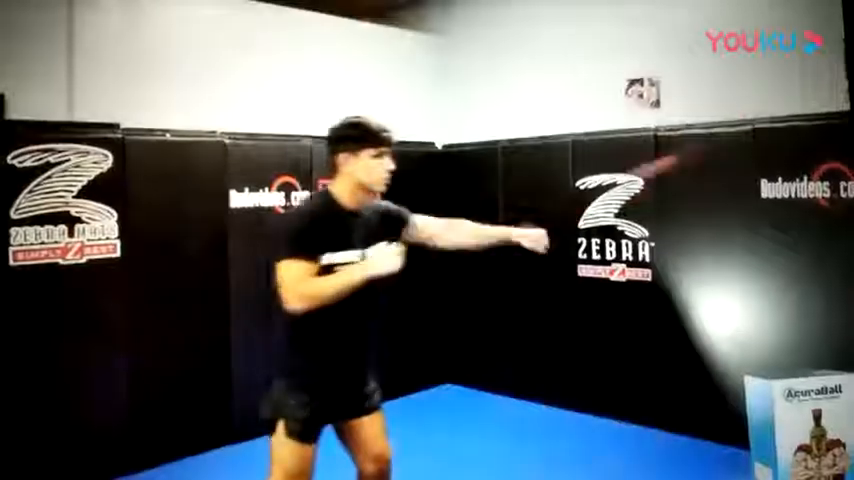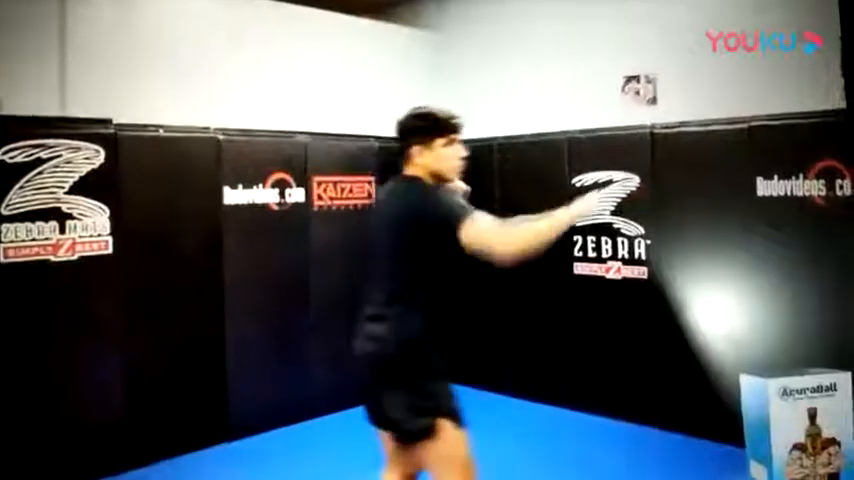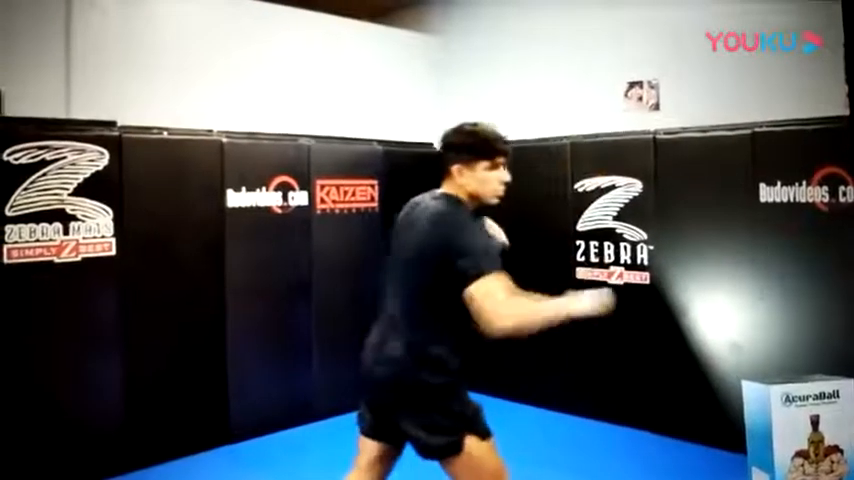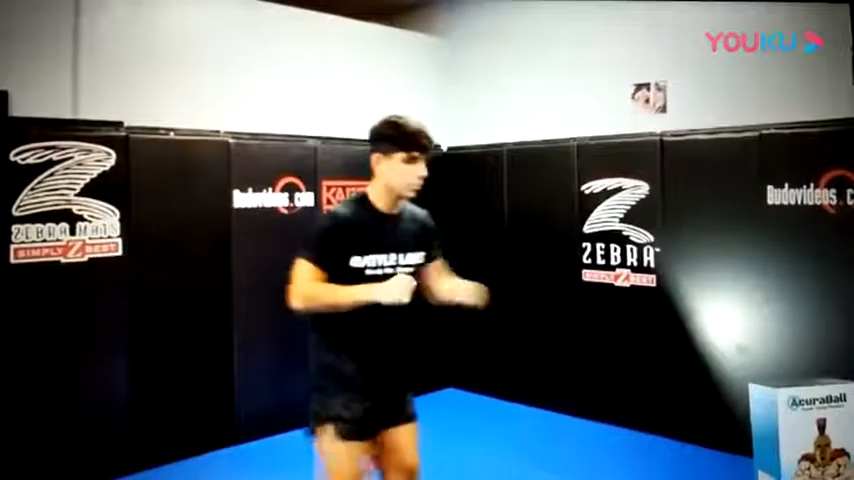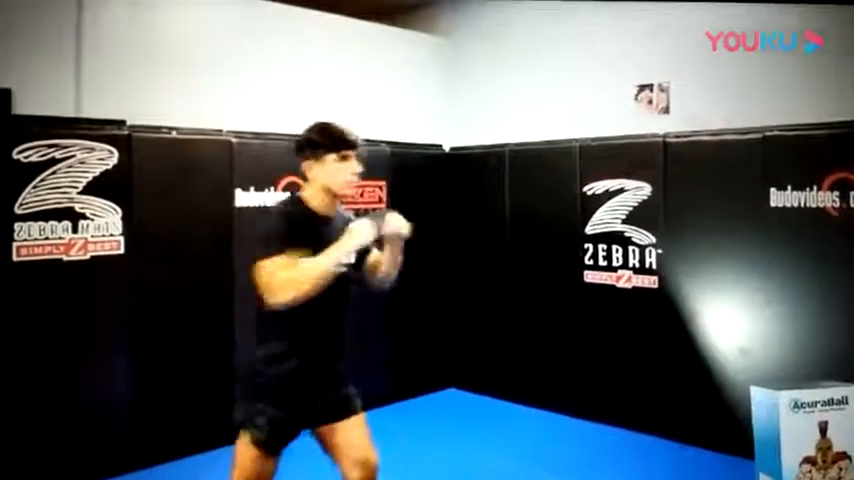
dt=1s
person 1, frame 1
left shoulder: (381, 216)
right shoulder: (304, 220)
left elbow: (445, 232)
right elbow: (296, 297)
left wrist: (510, 233)
right wrist: (367, 268)
left hip: (355, 368)
right hip: (304, 372)
person 1, frame 2
left shoulder: (392, 198)
right shoulder: (429, 202)
right elbow: (505, 245)
right wrist: (575, 211)
left hip: (380, 347)
right hip: (407, 357)
person 1, frame 3
left shoulder: (417, 210)
right shoulder: (464, 234)
right elbow: (503, 316)
right wrist: (573, 305)
left hip: (382, 365)
right hip: (424, 378)
person 1, frame 4
left shoulder: (419, 223)
right shoulder: (340, 222)
left elbow: (438, 284)
right elbow: (301, 296)
left wrist: (463, 290)
right wrist: (377, 293)
left hip: (391, 370)
right hip: (341, 369)
person 1, frame 5
left shoulder: (345, 222)
right shoulder: (283, 220)
left elbow: (381, 278)
right elbow: (283, 291)
left wrist: (394, 242)
right wrist: (344, 248)
left hip: (326, 373)
right hip: (275, 374)
